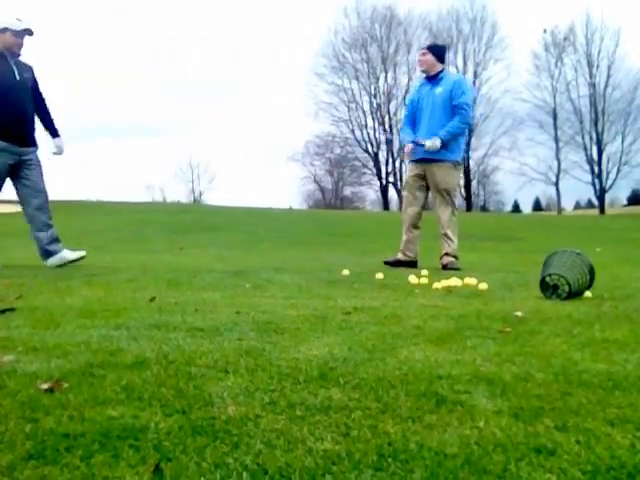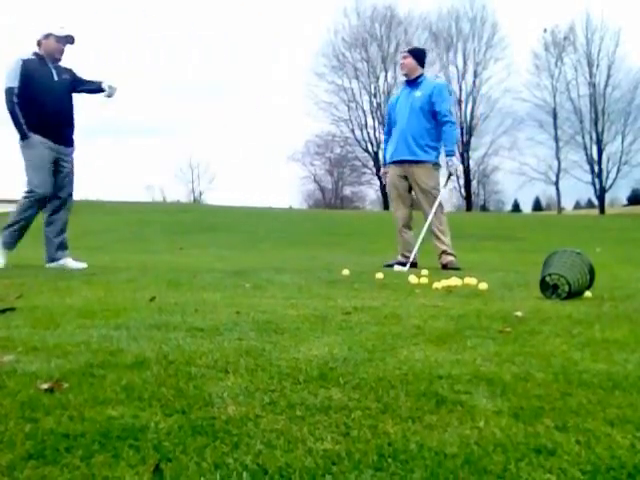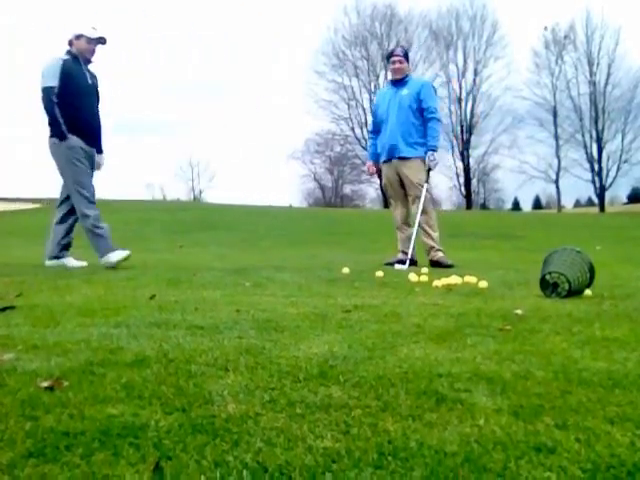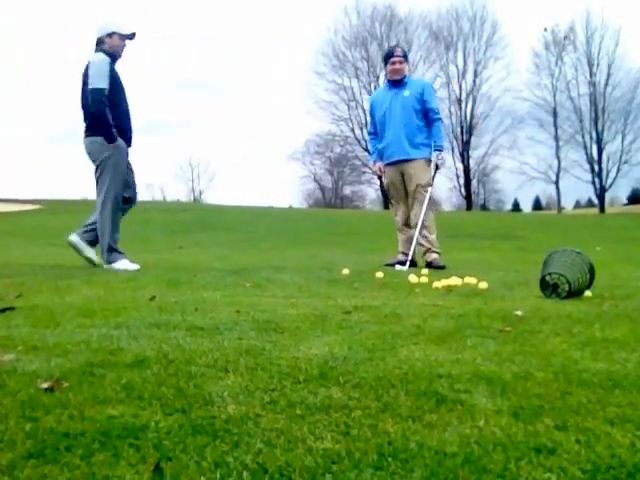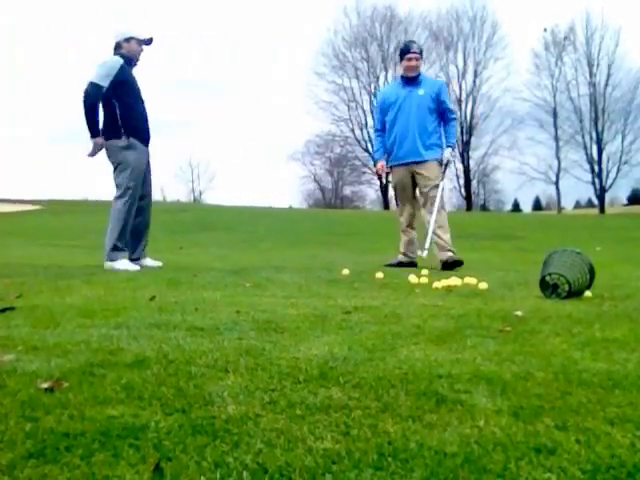
dt=0.4s
person 1, frame 1
left shoulder: (26, 70)
left elbow: (40, 104)
left wrist: (55, 135)
left hip: (26, 148)
left knee: (37, 199)
left ankle: (52, 251)
person 1, frame 2
left shoulder: (66, 74)
right shoulder: (23, 66)
left elbow: (84, 85)
left wrist: (103, 86)
right wrist: (26, 134)
left hip: (64, 145)
right hip: (37, 141)
left knee: (62, 198)
right knee: (40, 192)
left ankle: (56, 255)
person 1, frame 3
left shoulder: (91, 76)
right shoulder: (59, 65)
right elbow: (49, 100)
left wrist: (99, 150)
right wrist: (64, 135)
left hip: (87, 145)
right hip: (69, 143)
left knee: (71, 198)
right knee: (83, 195)
left ankle: (56, 254)
right ankle: (106, 250)
person 1, frame 4
left shoulder: (106, 65)
right shoulder: (101, 62)
right elbow: (97, 101)
right wrist: (114, 137)
left hip: (114, 143)
right hip: (108, 142)
left knee: (127, 195)
right knee: (111, 197)
left ankle: (84, 236)
right ankle: (111, 256)
person 1, frame 5
left shoulder: (126, 71)
right shoulder: (114, 65)
right elbow: (91, 95)
left wrist: (104, 137)
right wrist: (97, 135)
left hip: (138, 144)
right hip: (125, 144)
left knee: (142, 199)
right knee: (127, 195)
left ankle: (136, 254)
right ankle: (114, 255)
person 2, frame 1
left shoulder: (458, 84)
right shoulder: (417, 91)
left elbow: (463, 117)
right elbow: (407, 122)
left wrist: (439, 139)
right wrist: (409, 142)
left hip: (445, 158)
right hip: (417, 159)
left knee: (446, 209)
right knee: (410, 208)
left ankle: (449, 256)
right ankle: (407, 254)
person 2, frame 2
left shoulder: (435, 89)
right shoulder: (397, 96)
left elbow: (447, 123)
left wrist: (450, 153)
right wrist: (385, 162)
left hip: (424, 161)
right hip: (396, 163)
left knee: (433, 209)
right knee: (400, 212)
left ankle: (447, 256)
right ankle: (406, 255)
person 2, frame 3
left shoulder: (421, 87)
right shoulder: (380, 96)
left elbow: (432, 119)
right elbow: (374, 131)
left wrist: (432, 149)
right wrist: (371, 157)
left hip: (414, 156)
right hip: (388, 160)
left knee: (422, 205)
right knee: (398, 209)
left ankle: (435, 252)
right ankle: (405, 253)
person 2, frame 4
left shoulder: (422, 87)
right shoulder: (377, 97)
left elbow: (435, 119)
right elbow: (373, 132)
left wrist: (437, 148)
right wrist: (376, 158)
left hip: (417, 157)
right hip: (390, 161)
left knee: (421, 207)
right knee: (399, 210)
left ankle: (432, 253)
right ankle: (405, 253)
person 2, frame 5
left shoulder: (436, 87)
right shoulder: (386, 94)
left elbow: (449, 118)
right elbow: (379, 129)
left wrist: (449, 146)
right wrist: (379, 157)
left hip: (428, 158)
right hip: (398, 161)
left knee: (434, 206)
right knee: (405, 211)
left ankle: (446, 253)
right ankle: (407, 255)
